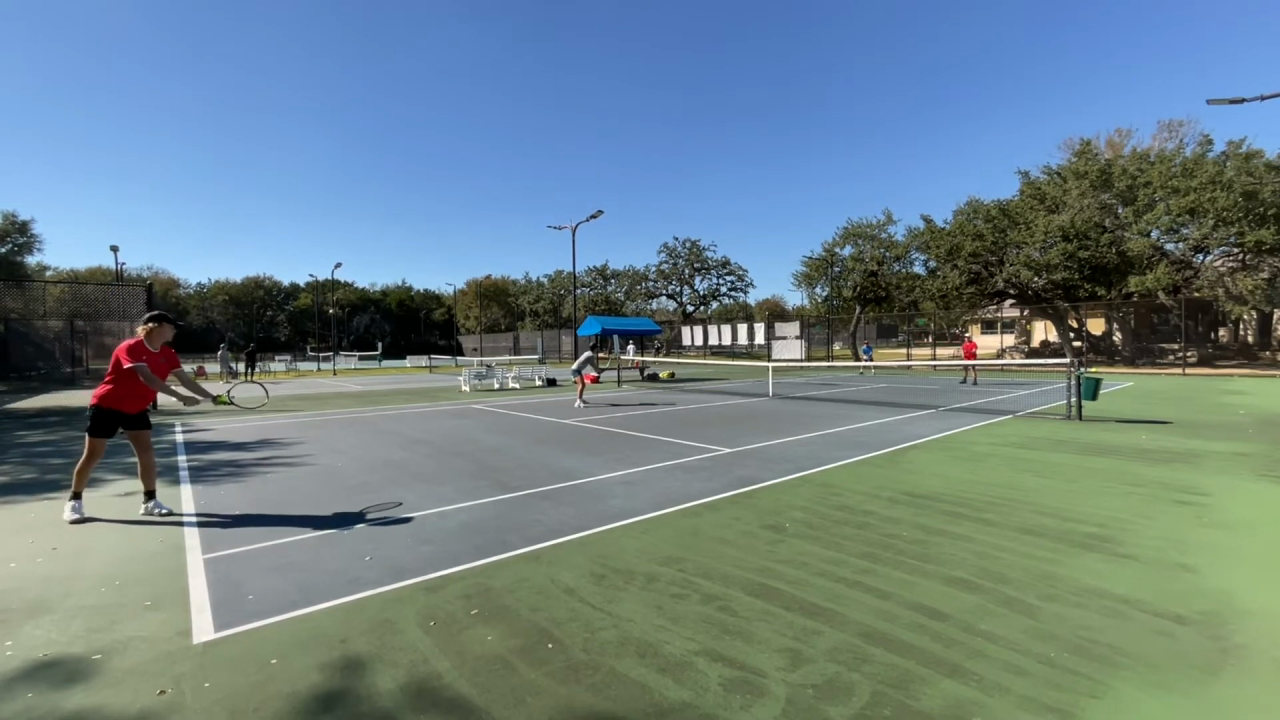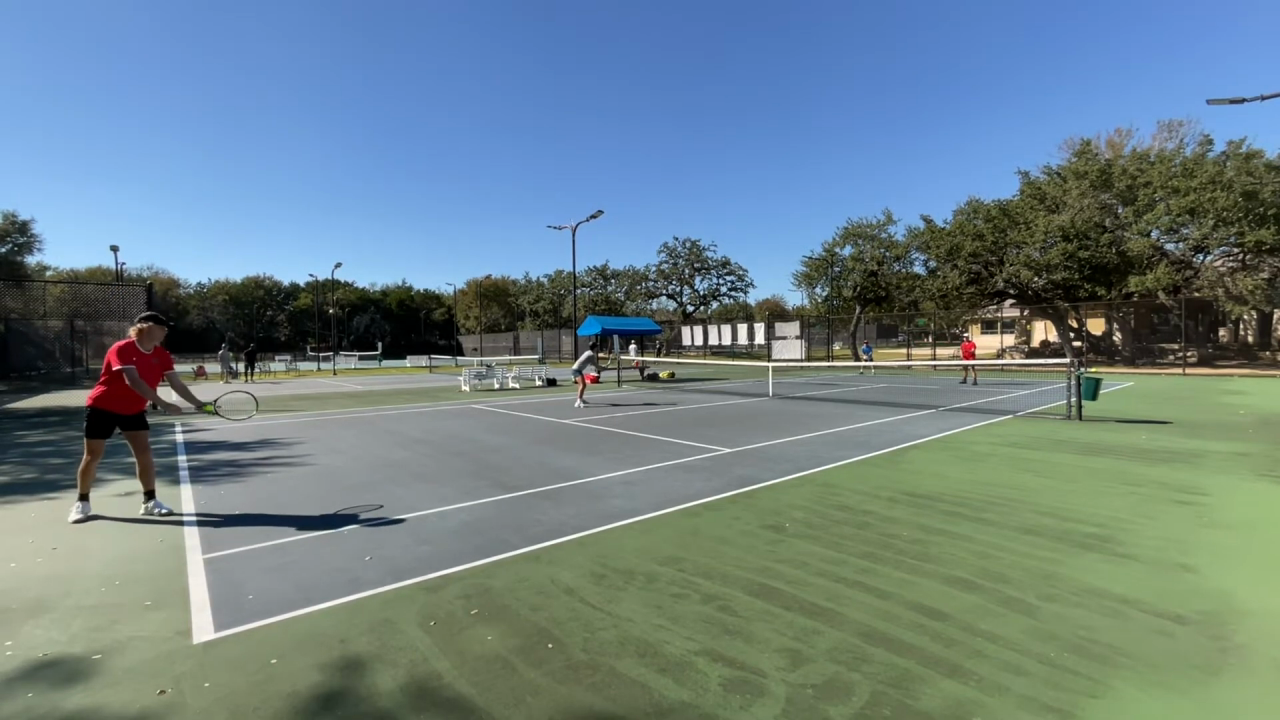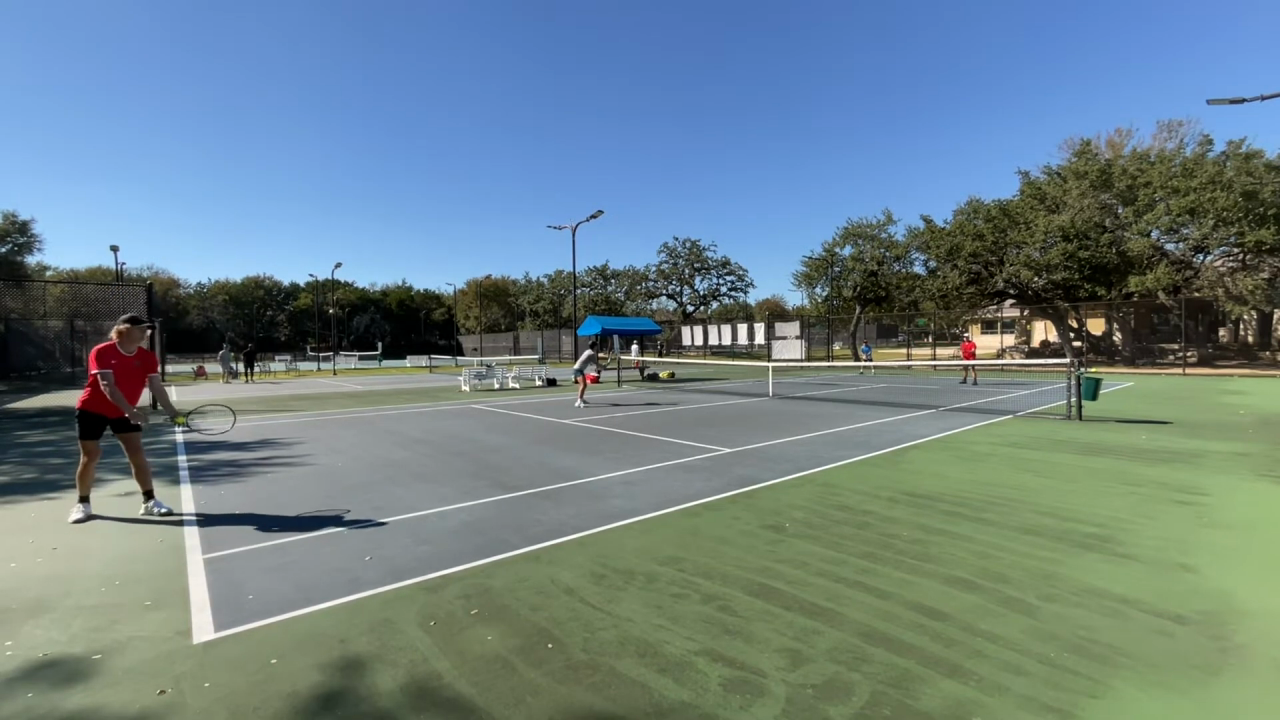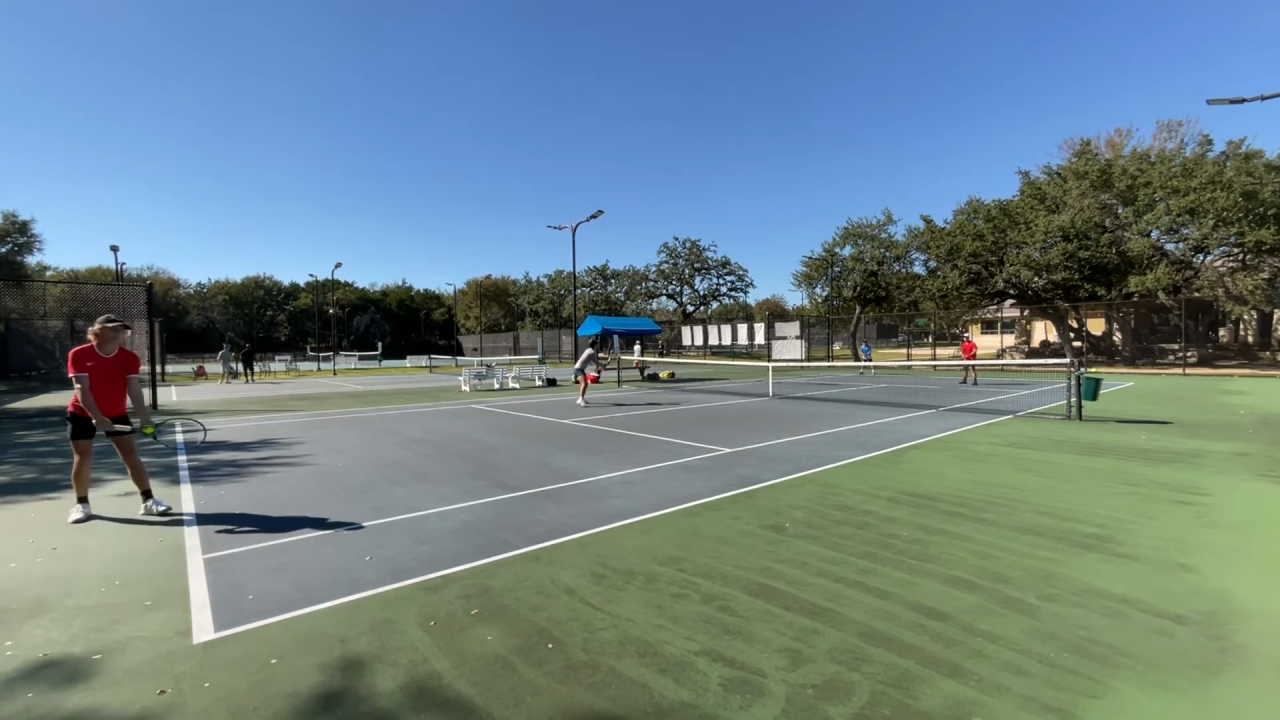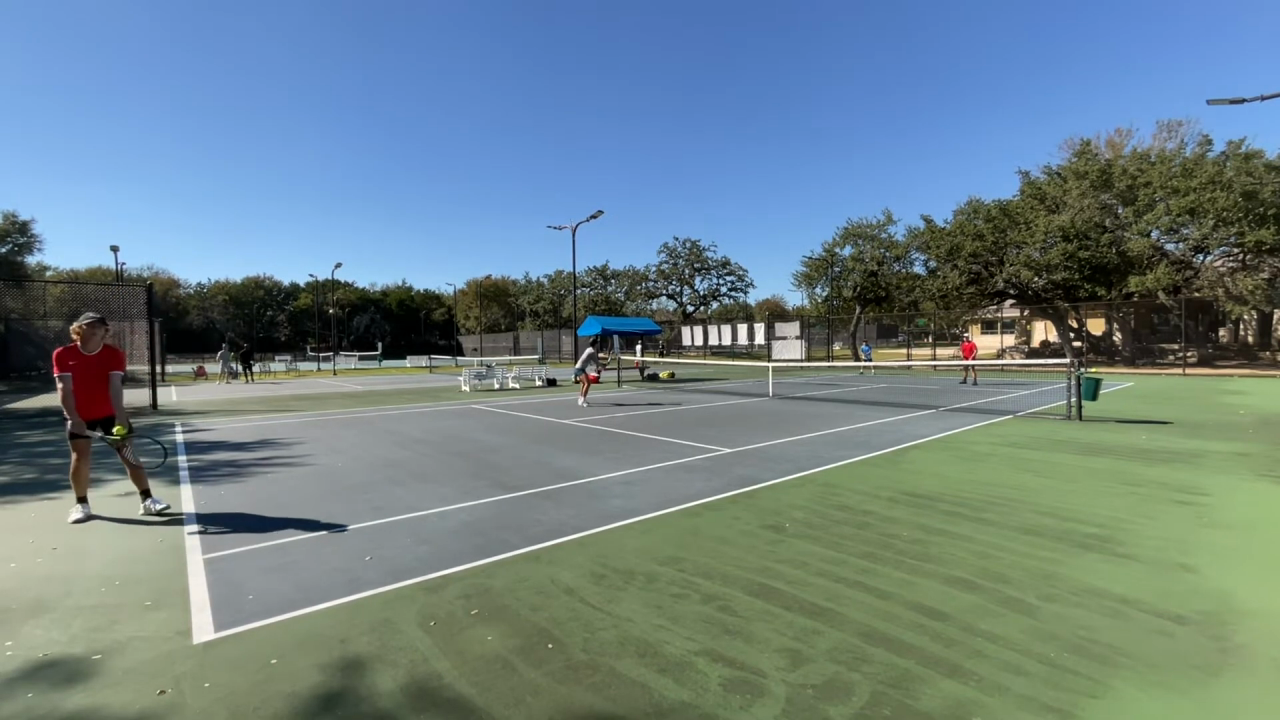
dt=0.2s
person 1, frame 1
left shoulder: (168, 354)
right shoulder: (130, 348)
left elbow: (186, 380)
right elbow: (147, 378)
left wrist: (211, 397)
right wrist: (180, 397)
left hip: (136, 409)
right hip: (106, 406)
left knee: (147, 453)
right knee: (93, 455)
left ankle: (150, 501)
right ankle: (74, 501)
person 1, frame 2
left shoulder: (162, 355)
right shoulder: (121, 349)
left elbow: (176, 383)
right elbow: (133, 381)
left wrist: (199, 403)
right wrist: (162, 404)
left hip: (133, 410)
right hip: (102, 408)
left knee: (144, 453)
right knee: (93, 456)
left ankle: (150, 501)
right ankle: (82, 502)
person 1, frame 3
left shoulder: (147, 357)
right shoulder: (101, 352)
left elbow: (156, 387)
right elbow: (107, 385)
left wrist: (172, 412)
right wrist: (130, 411)
left hip: (123, 413)
right hip: (92, 411)
left knee: (138, 455)
right knee: (90, 457)
left ankle: (150, 501)
right ankle: (83, 504)
person 1, frame 4
left shoulder: (130, 358)
right shoulder: (79, 355)
left elbow: (134, 390)
right elbow: (82, 388)
left wrist: (145, 419)
right wrist: (96, 417)
left hip: (116, 415)
right hip: (82, 414)
left knee: (131, 456)
right knee: (83, 458)
left ankle: (149, 501)
right ankle: (82, 504)
person 1, frame 5
left shoulder: (114, 355)
right shoulder: (63, 354)
left elbow: (115, 387)
right elbow: (64, 389)
left wrist: (121, 419)
right wrist: (72, 418)
left hip: (110, 413)
right hip: (78, 416)
right knee: (80, 458)
left ankle: (147, 500)
right ankle: (81, 504)
